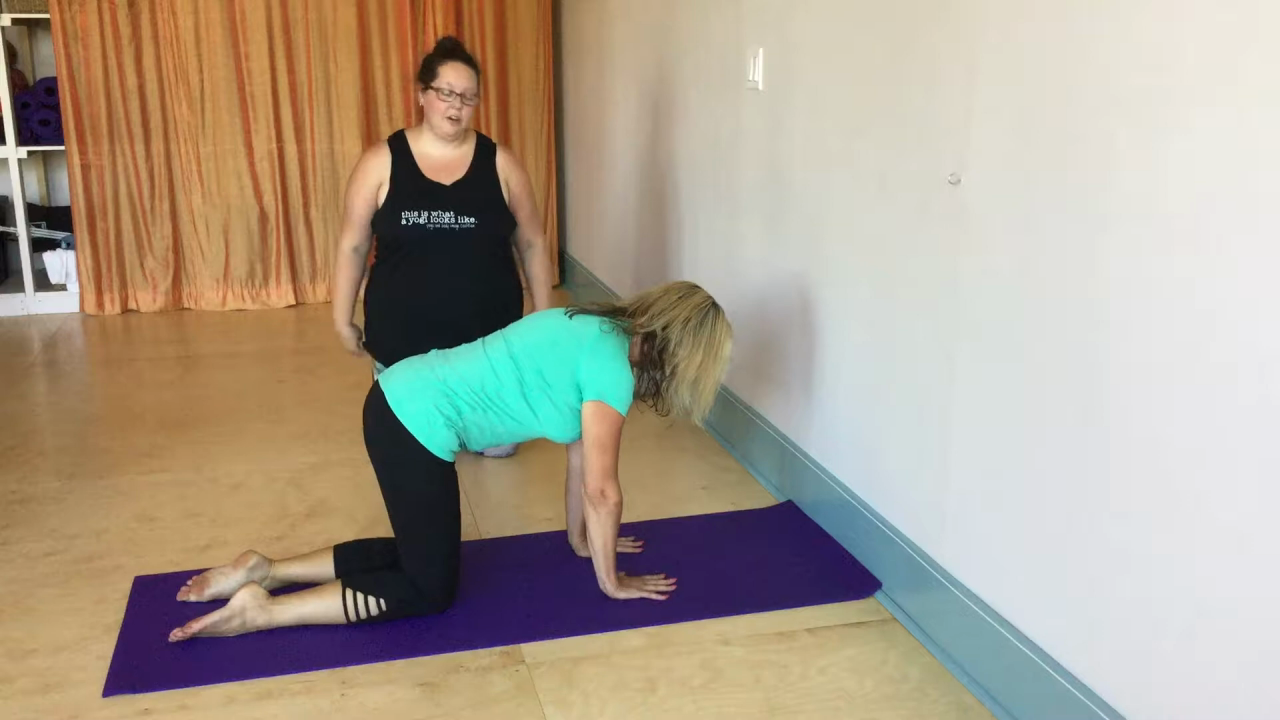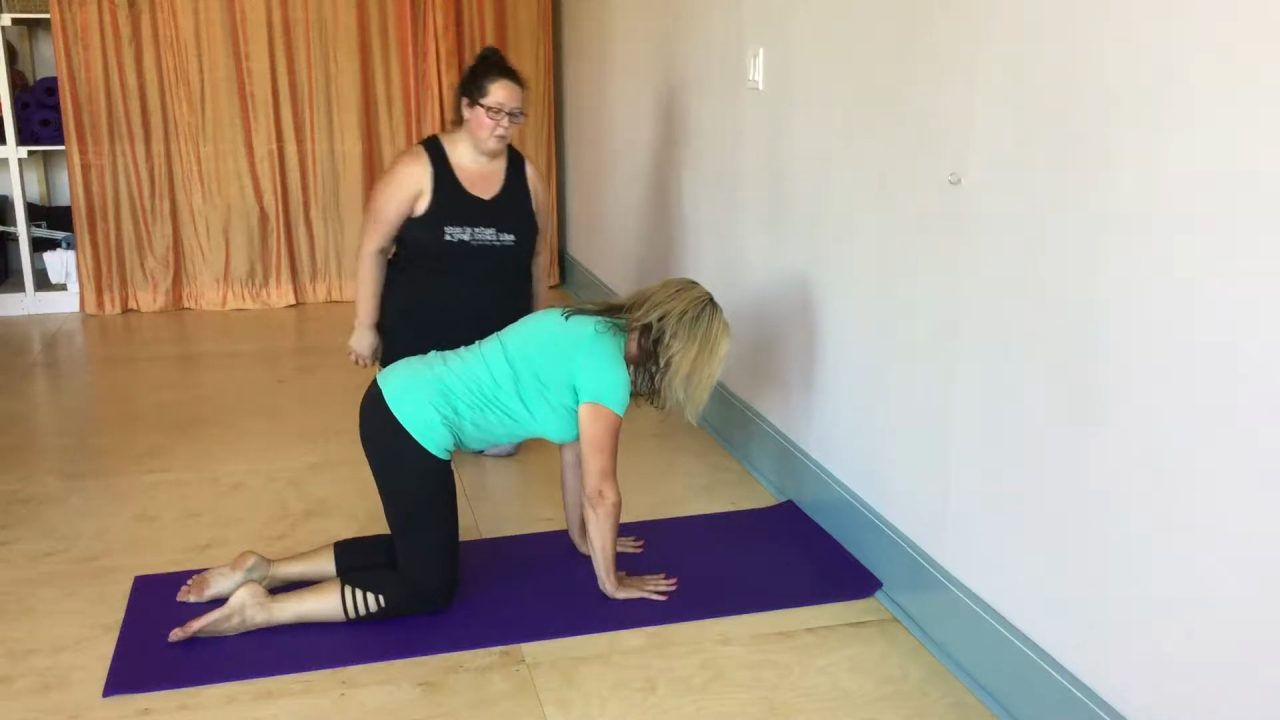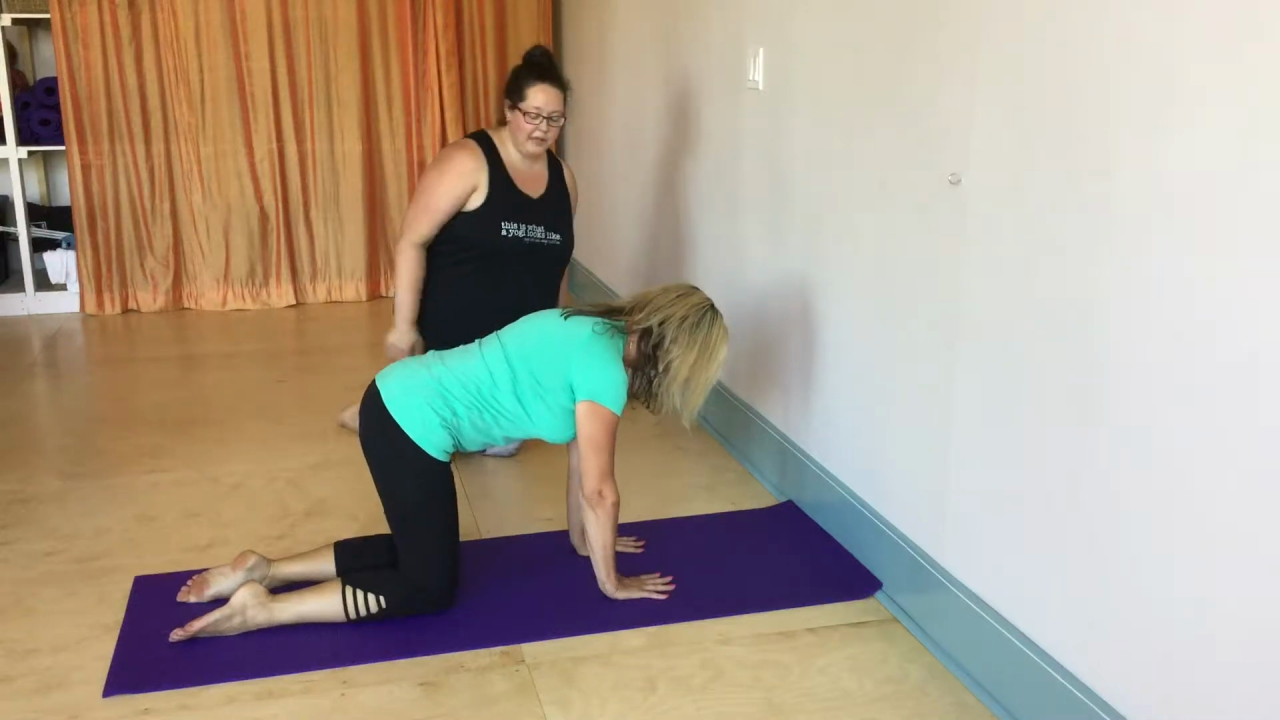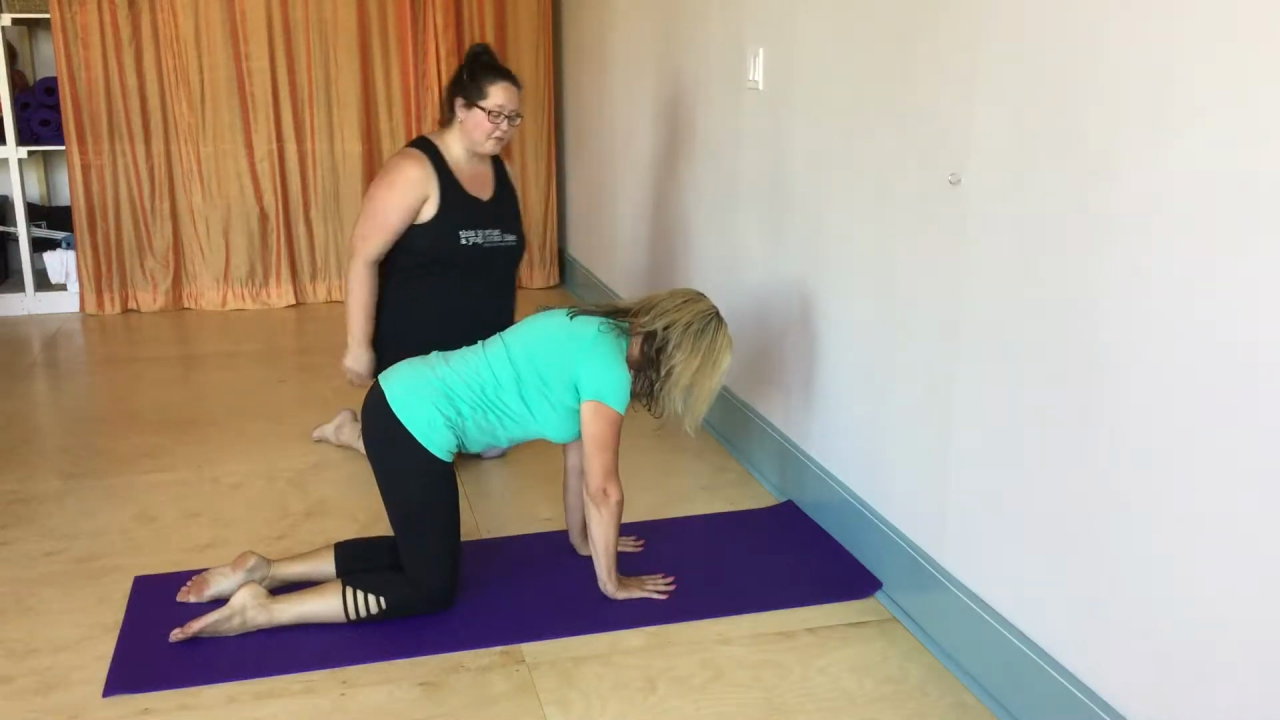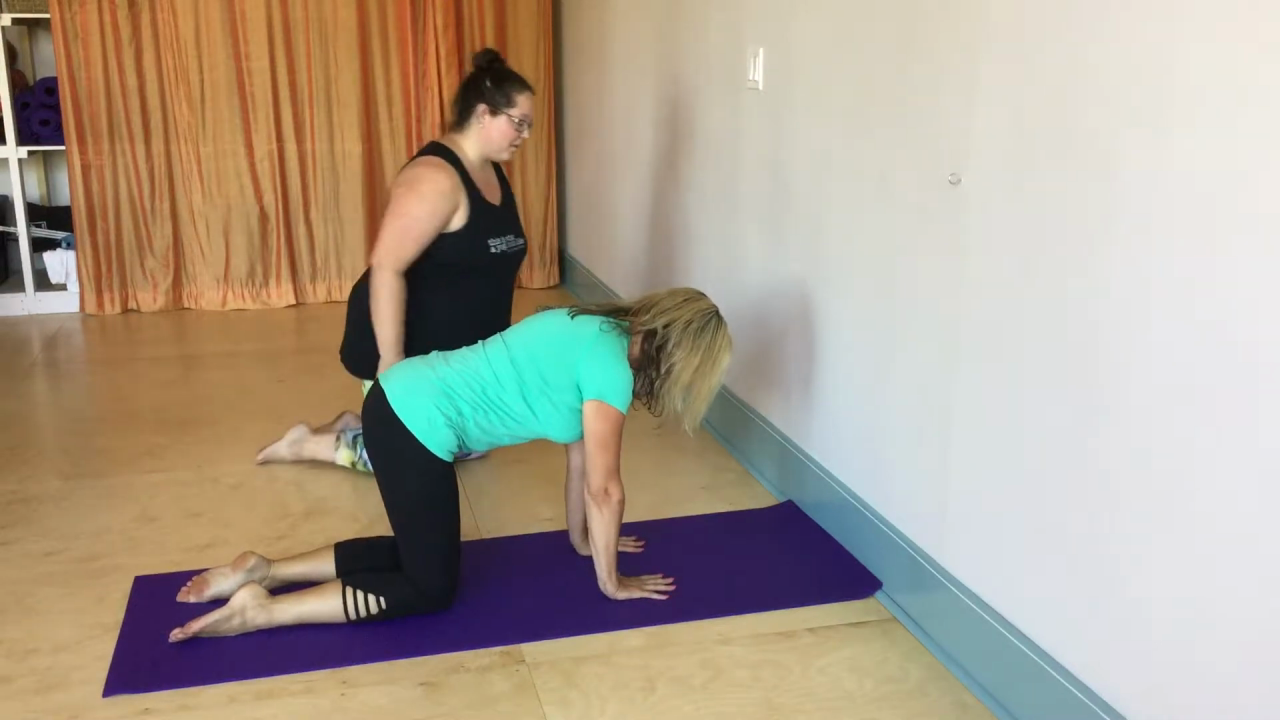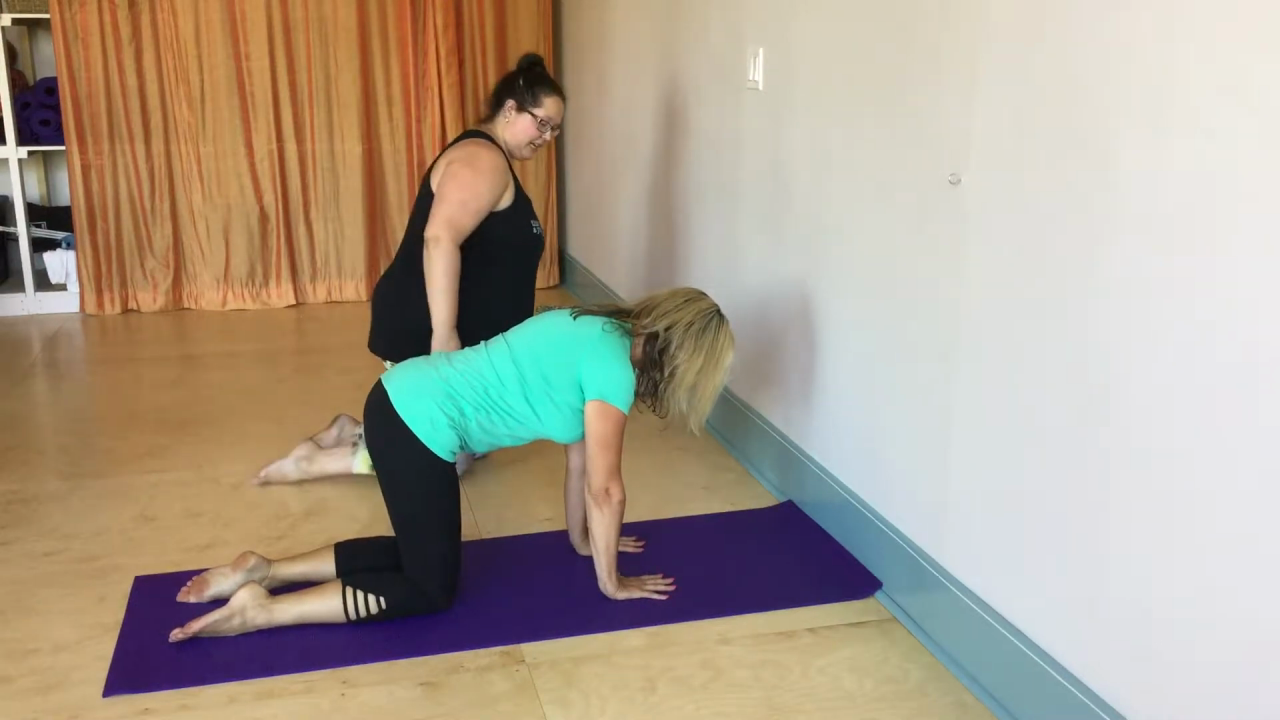
dt=0.5s
person 1, frame 1
left shoulder: (599, 335)
right shoulder: (613, 366)
left elbow: (579, 453)
right elbow: (602, 488)
left wrist: (581, 539)
right wrist: (611, 580)
left hip: (401, 401)
right hip: (416, 423)
left knee: (420, 553)
right knee: (431, 589)
left ankle: (263, 571)
right ankle: (260, 610)
person 1, frame 2
left shoulder: (597, 331)
right shoulder: (608, 367)
left elbow: (574, 450)
right elbow: (601, 489)
left wrist: (582, 536)
right wrist: (611, 580)
left hip: (397, 400)
right hip: (412, 423)
left knee: (419, 551)
right knee: (431, 588)
left ankle: (261, 570)
right ankle: (259, 609)
person 1, frame 3
left shoulder: (596, 334)
right shoulder: (605, 366)
left elbow: (579, 453)
right elbow: (599, 488)
left wrist: (582, 538)
right wrist: (611, 581)
left hip: (398, 401)
right hip: (411, 423)
left knee: (420, 550)
right knee: (431, 587)
left ankle: (261, 570)
right ankle: (259, 609)
person 1, frame 4
left shoulder: (598, 332)
right shoulder: (609, 365)
left elbow: (577, 454)
right elbow: (603, 486)
left wrist: (582, 538)
right wrist: (611, 580)
left hip: (400, 400)
right hip: (415, 423)
left knee: (420, 552)
right knee: (433, 588)
left ankle: (262, 570)
right ankle: (260, 608)
person 1, frame 5
left shoulder: (597, 333)
right shoulder: (611, 366)
left elbow: (579, 453)
right elbow: (604, 487)
left wrist: (582, 538)
right wrist: (612, 580)
left hip: (403, 400)
right hip: (416, 422)
left knee: (420, 552)
right knee: (431, 588)
left ankle: (262, 570)
right ankle: (259, 609)
person 1, frame 6
left shoulder: (601, 334)
right shoulder: (614, 366)
left elbow: (578, 454)
right elbow: (604, 487)
left wrist: (582, 538)
right wrist: (611, 581)
left hip: (403, 400)
right hip: (418, 424)
left knee: (421, 553)
right knee: (432, 589)
left ankle: (262, 570)
right ankle: (259, 610)
person 2, frame 1
left shoulder: (500, 163)
right shoulder: (382, 162)
left elbow: (532, 243)
right elbow: (352, 246)
right wrist: (343, 320)
left hip: (487, 336)
right hip: (403, 339)
left knee: (498, 445)
person 2, frame 2
left shoulder: (527, 175)
right shoulder: (417, 168)
left elbow: (537, 254)
right elbow: (373, 249)
right wrist: (365, 327)
right hip: (419, 339)
left knee: (501, 444)
person 2, frame 3
left shoulder: (562, 176)
right shoulder: (467, 162)
left elbow: (558, 259)
right elbow: (412, 241)
right wrist: (403, 324)
right hip: (444, 332)
left knee: (502, 444)
person 2, frame 4
left shoulder: (500, 172)
right shoulder: (414, 171)
right elbow: (364, 258)
right wrist: (359, 344)
right hip: (410, 348)
left knee: (492, 445)
right ankle: (350, 429)
person 2, frame 5
left shoulder: (491, 172)
right shoulder: (436, 178)
right elbow: (386, 267)
right wrist: (390, 359)
left hip: (462, 352)
right hip: (413, 353)
left ankle: (359, 426)
person 2, frame 6
left shoulder: (490, 158)
right shoulder: (481, 158)
right elbow: (439, 239)
right wrist: (444, 334)
left hip: (464, 335)
right hip: (424, 332)
